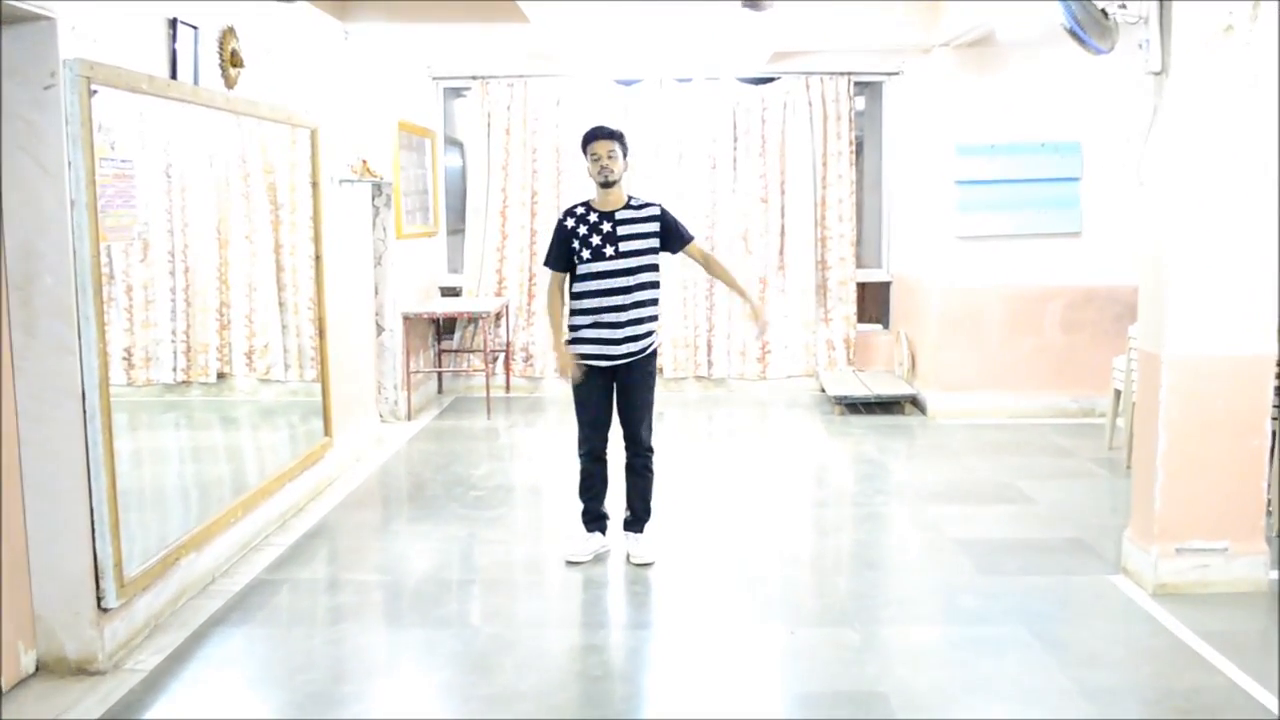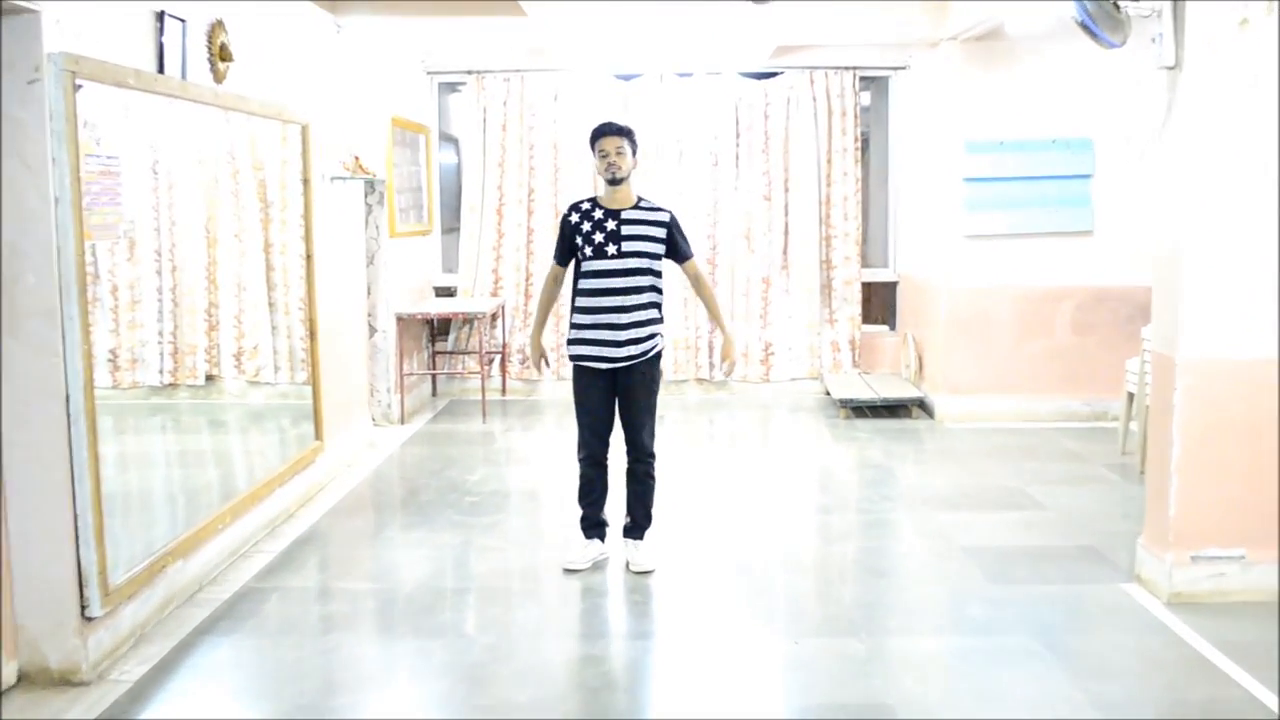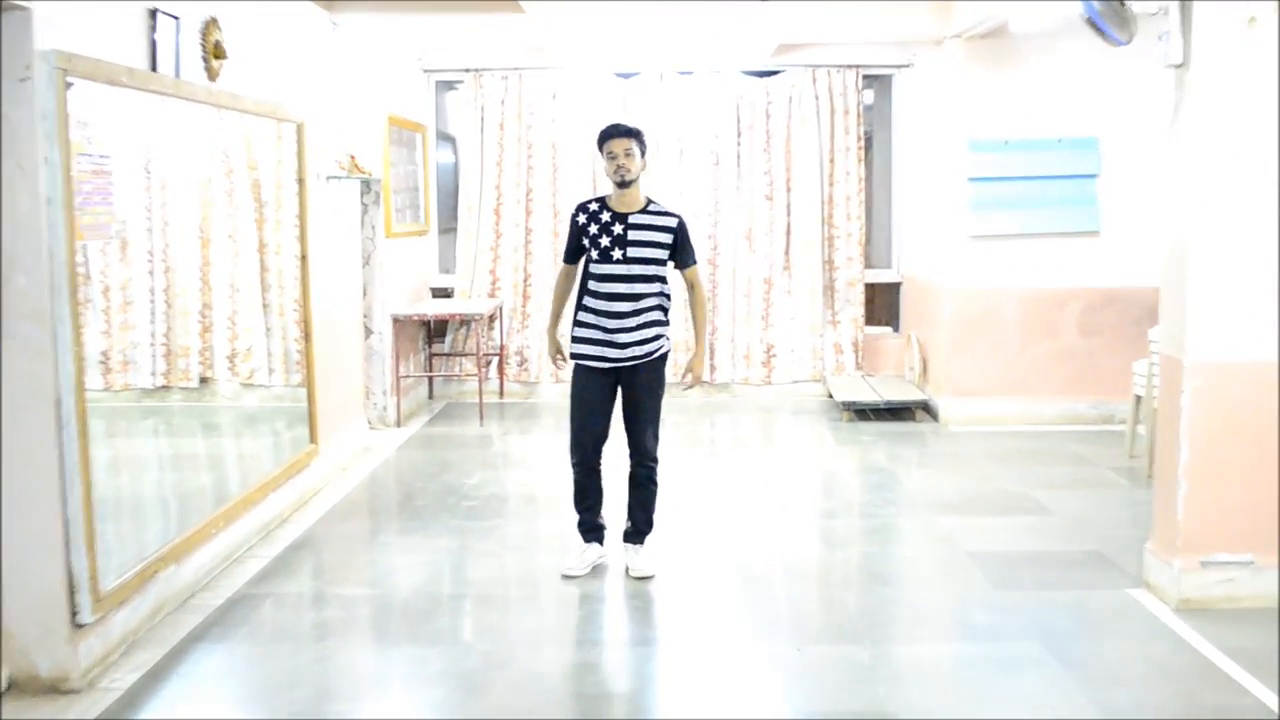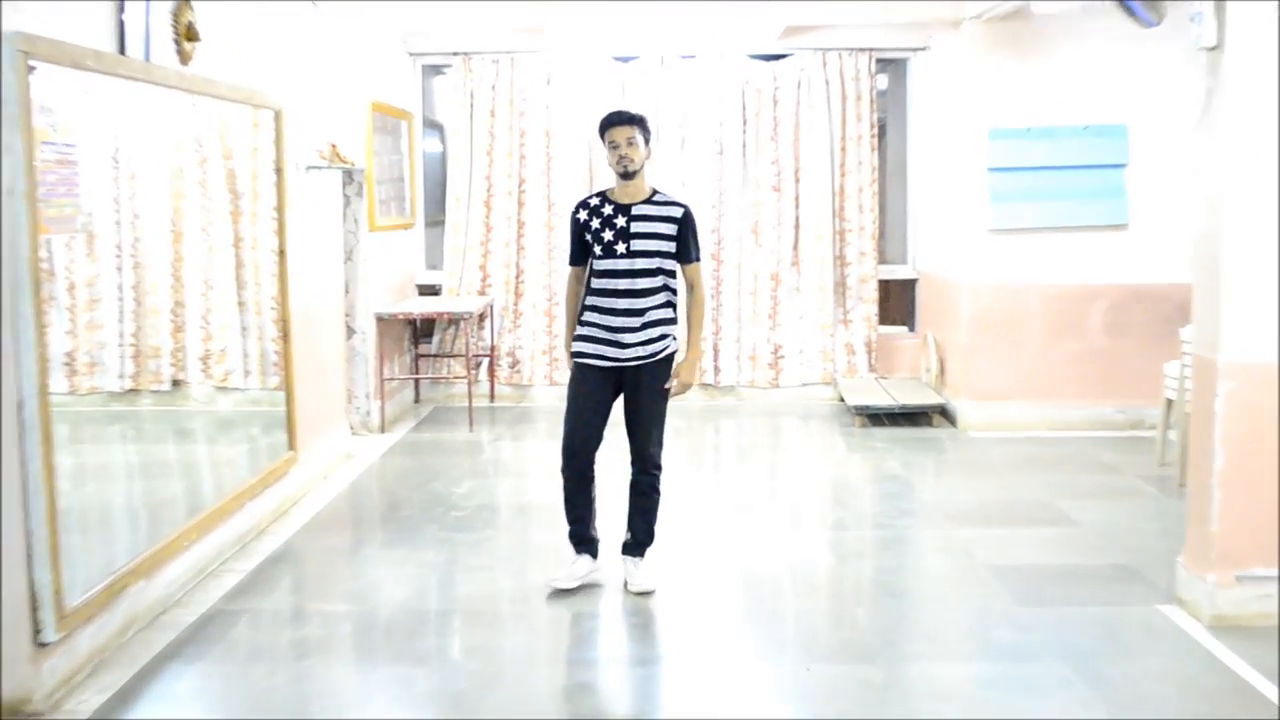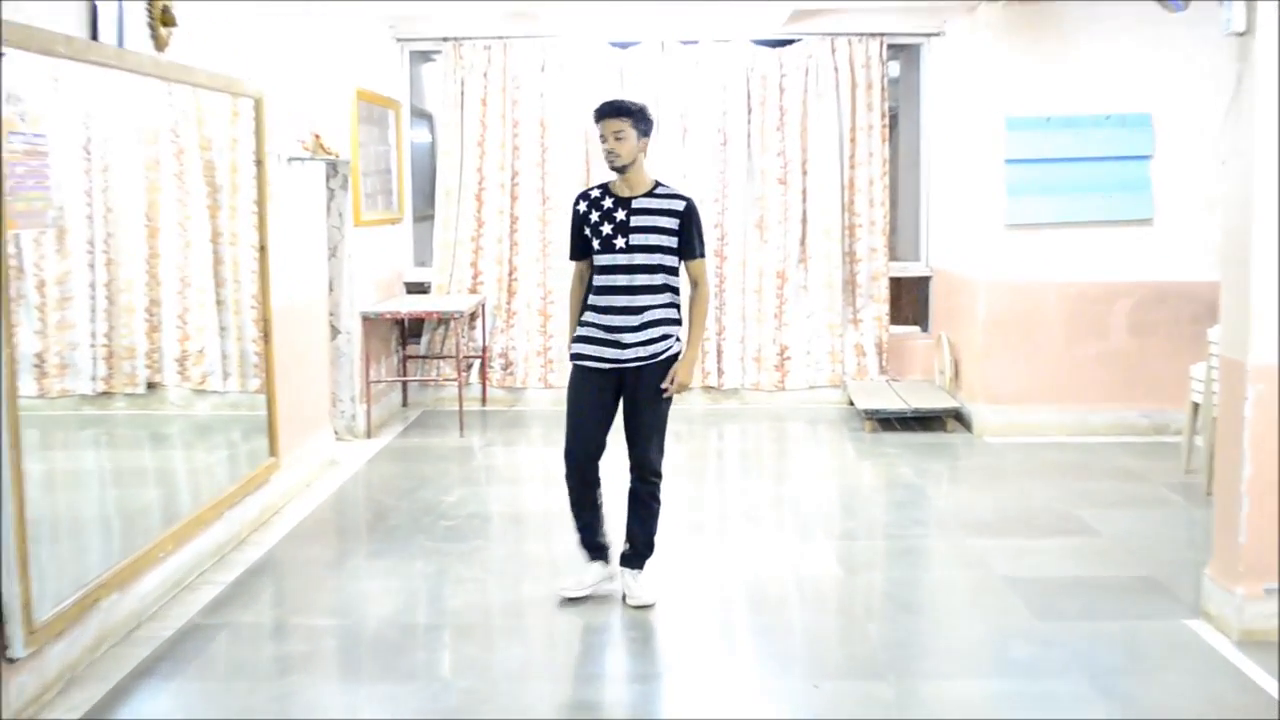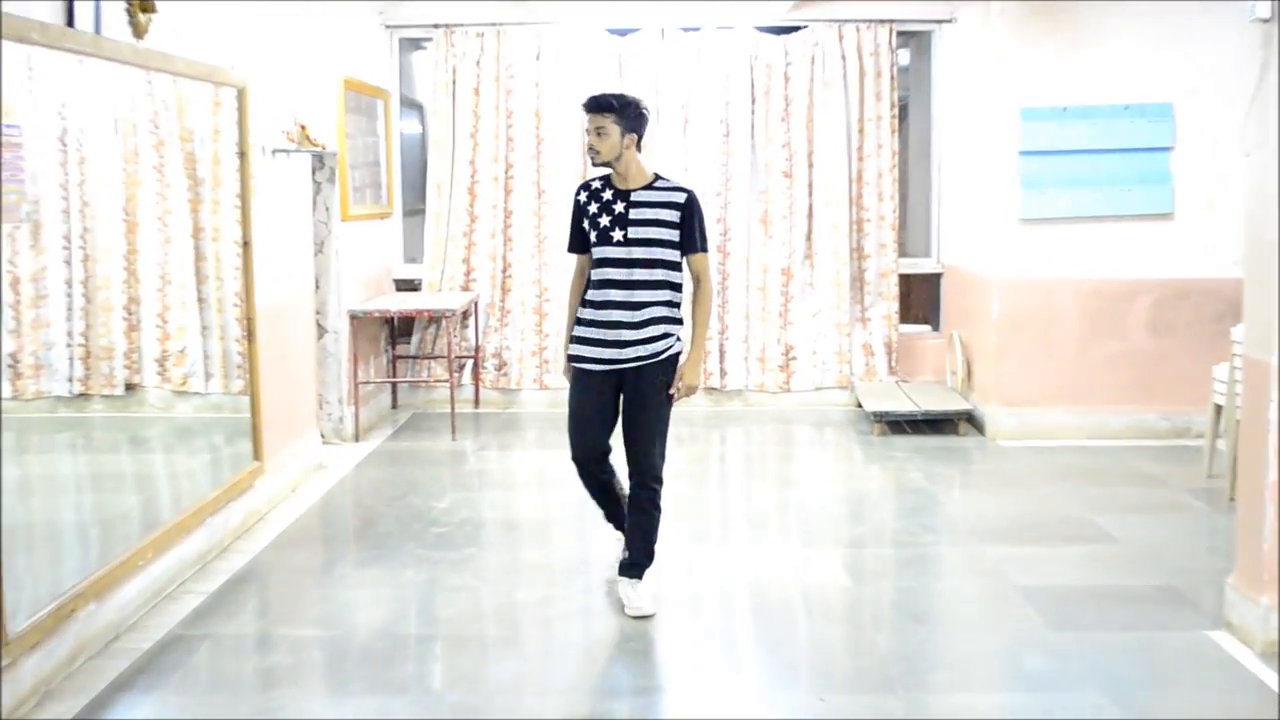
dt=0.2s
person 1, frame 1
left shoulder: (654, 215)
right shoulder: (571, 222)
left elbow: (702, 257)
right elbow: (556, 285)
left wrist: (748, 298)
right wrist: (559, 344)
left hip: (638, 351)
right hip: (588, 353)
left knee: (639, 443)
right knee: (591, 446)
left ankle: (636, 530)
right ankle: (594, 530)
person 1, frame 2
left shoulder: (661, 219)
right shoulder: (577, 216)
left elbow: (695, 275)
right elbow: (556, 275)
left wrist: (724, 332)
right wrist: (536, 336)
left hip: (642, 354)
right hip: (589, 354)
left knee: (641, 448)
right knee: (591, 450)
left ankle: (636, 538)
right ankle: (593, 537)
person 1, frame 3
left shoulder: (669, 223)
right shoulder: (585, 216)
left elbow: (695, 286)
right elbow: (567, 273)
left wrist: (700, 350)
right wrist: (552, 331)
left hip: (647, 356)
right hip: (591, 354)
left knee: (644, 452)
right knee: (584, 449)
left ankle: (636, 543)
right ankle: (591, 540)
person 1, frame 4
left shoulder: (676, 214)
right shoulder: (586, 212)
left elbow: (695, 286)
left wrist: (691, 356)
right wrist: (569, 341)
left hip: (652, 356)
right hip: (595, 354)
left knee: (646, 460)
right knee: (575, 453)
left ankle: (635, 556)
right ankle: (584, 555)
person 1, frame 5
left shoulder: (678, 207)
right shoulder: (587, 204)
left elbow: (699, 283)
left wrist: (690, 355)
right wrist: (572, 340)
left hip: (653, 356)
right hip: (594, 354)
left knee: (646, 466)
right knee: (579, 454)
person 1, frame 6
left shoulder: (679, 200)
right shoulder: (587, 196)
left elbow: (702, 280)
left wrist: (695, 355)
right wrist: (567, 342)
left hip: (653, 356)
right hip: (593, 353)
left knee: (645, 469)
right knee: (587, 454)
right ankle: (628, 532)
